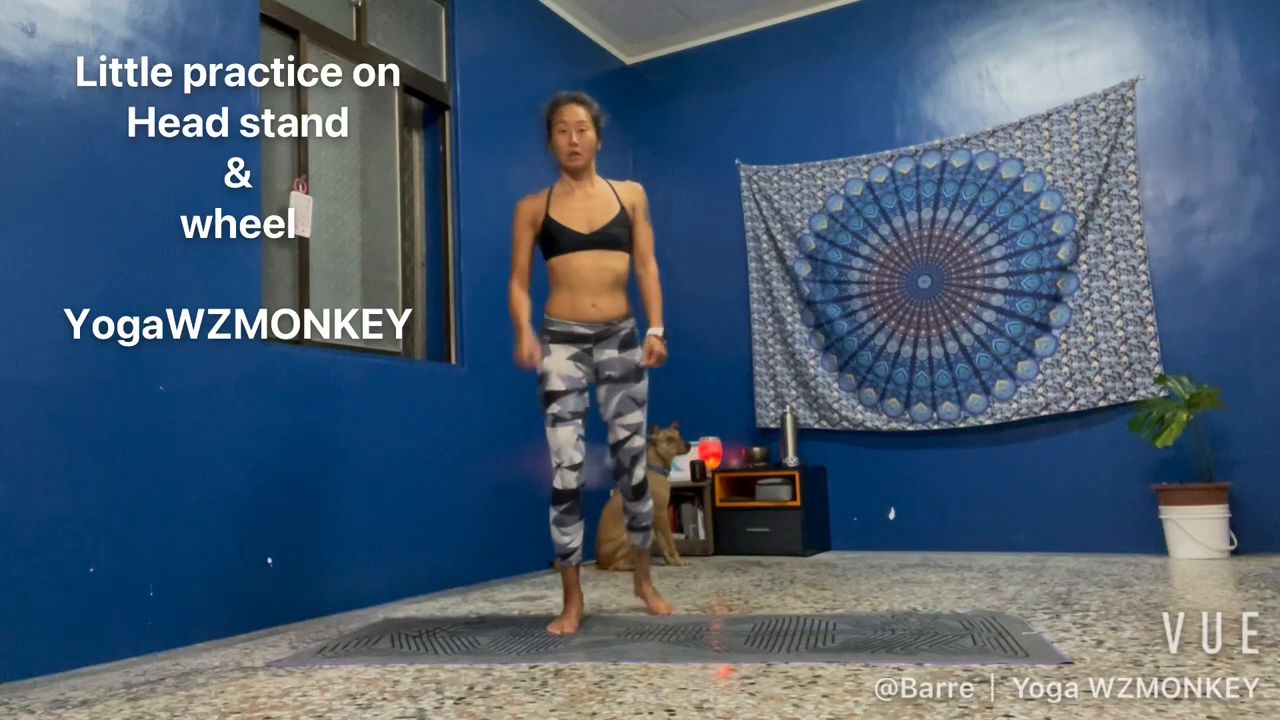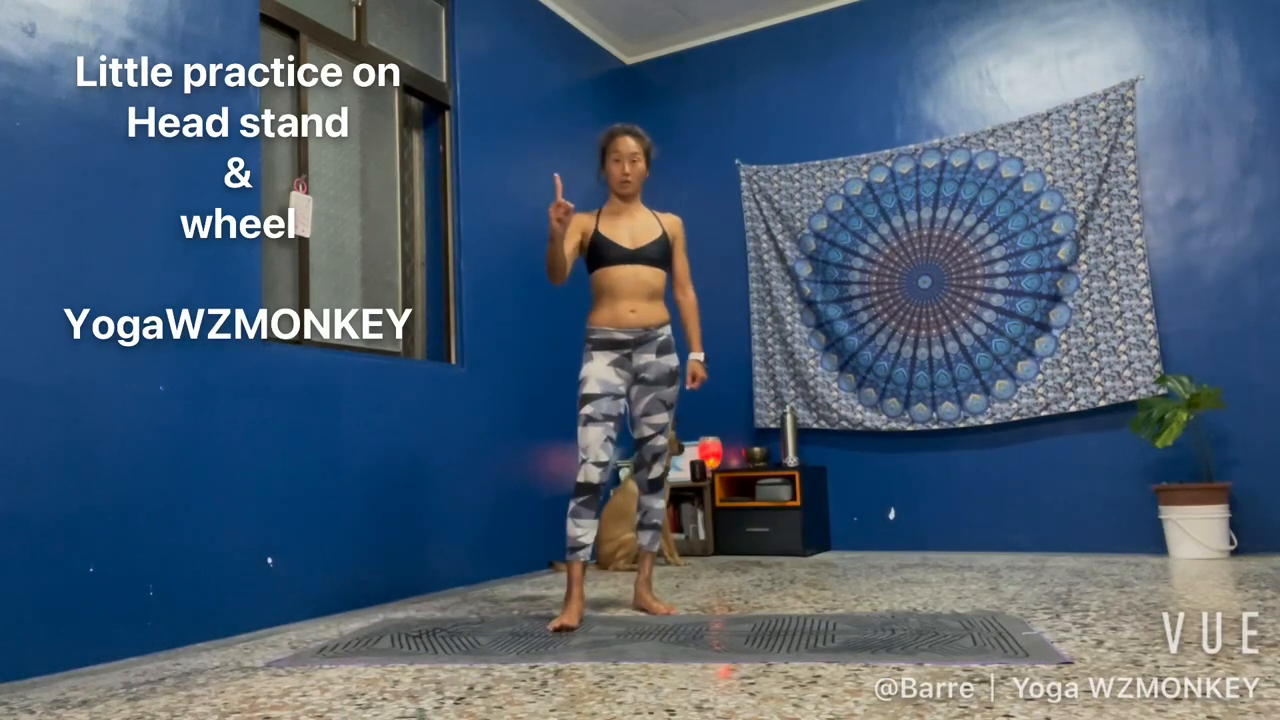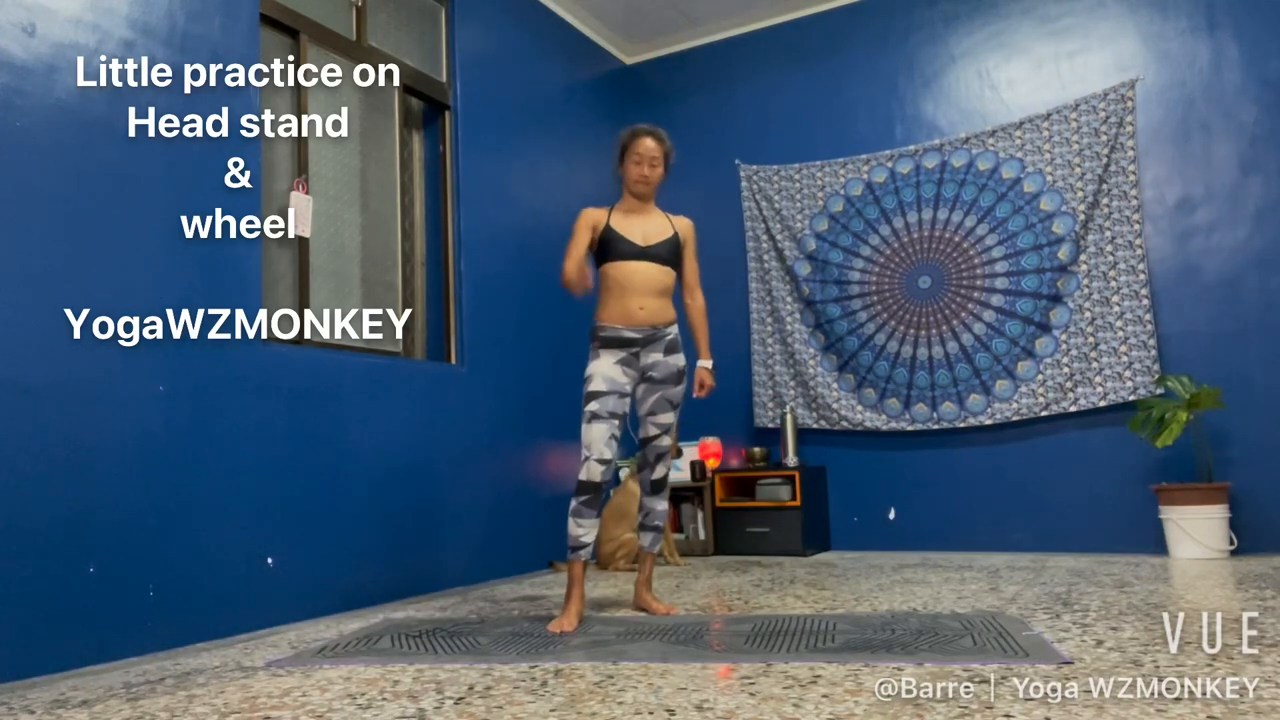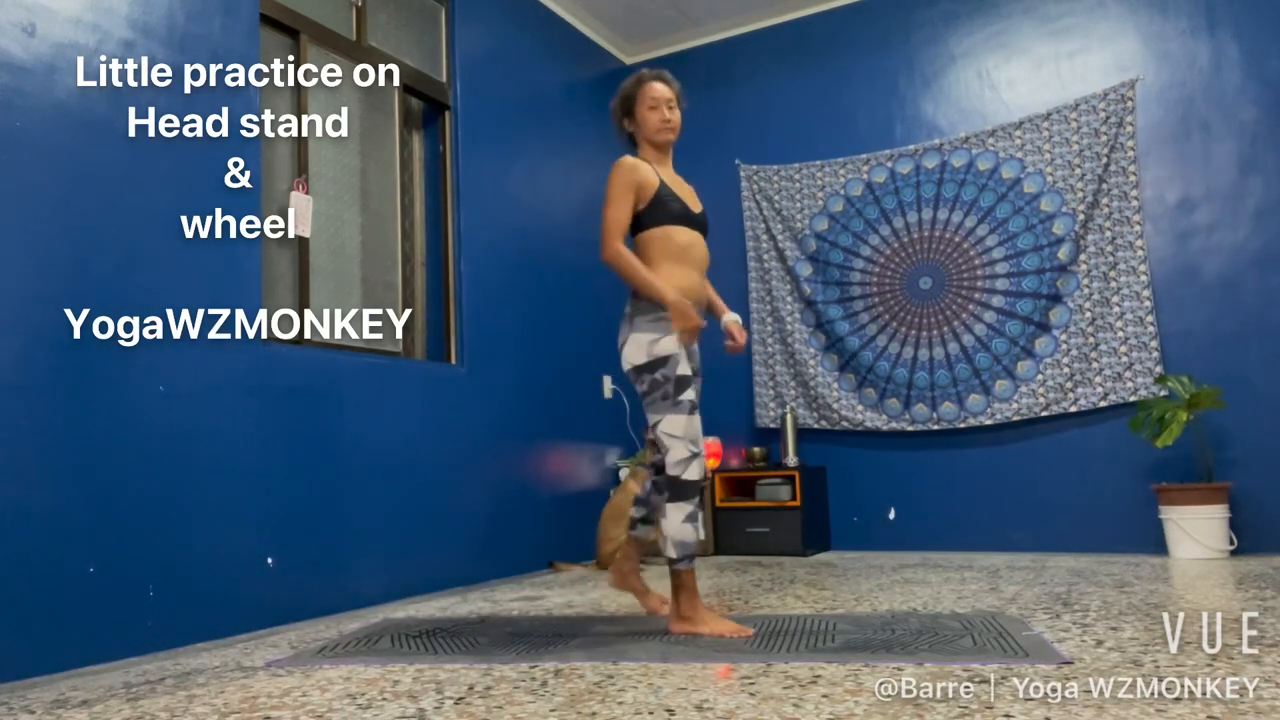
dt=1s
person 1, frame 1
left shoulder: (630, 194)
right shoulder: (533, 207)
left elbow: (646, 266)
right elbow: (519, 282)
left wrist: (656, 328)
right wrist: (524, 336)
left hip: (621, 338)
right hip: (562, 342)
left knee: (632, 462)
right knee: (567, 470)
left ankle: (643, 577)
right ankle: (572, 600)
person 1, frame 2
left shoulder: (670, 224)
right shoulder: (585, 222)
left elbow: (684, 290)
right elbow: (557, 276)
left wrist: (696, 352)
right wrist: (556, 234)
left hip: (658, 347)
right hip: (604, 349)
left knee: (653, 467)
right knee: (591, 467)
left ankle: (644, 587)
right ankle: (574, 596)
person 1, frame 3
left shoulder: (681, 226)
right shoulder: (595, 218)
left elbow: (694, 294)
right elbow: (570, 272)
left wrist: (705, 358)
right wrist: (573, 279)
left hip: (665, 347)
right hip: (611, 347)
left knee: (656, 468)
right knee: (595, 465)
left ankle: (644, 586)
right ankle: (574, 596)
person 1, frame 4
left shoulder: (685, 187)
right shoulder: (630, 169)
right elbow: (612, 248)
left wrist: (726, 313)
right wrist: (673, 303)
left hip: (681, 329)
right hip: (655, 327)
left knee: (672, 461)
right knee: (685, 462)
left ankle: (628, 563)
right ankle: (688, 608)
